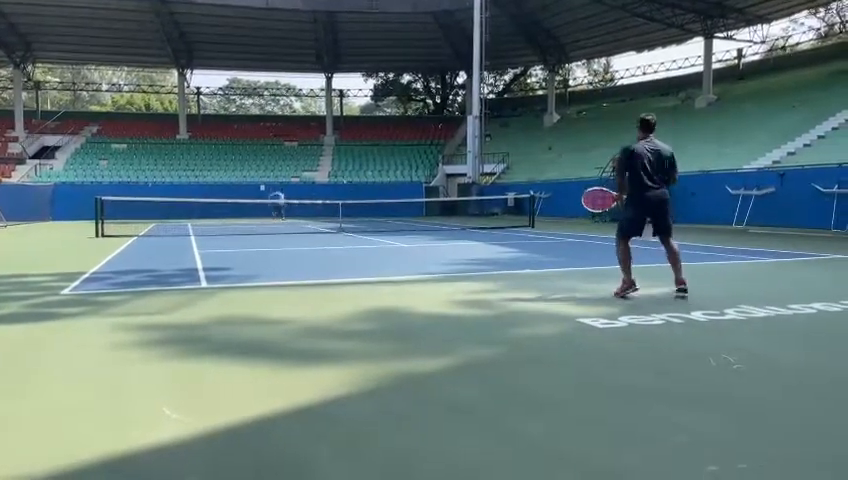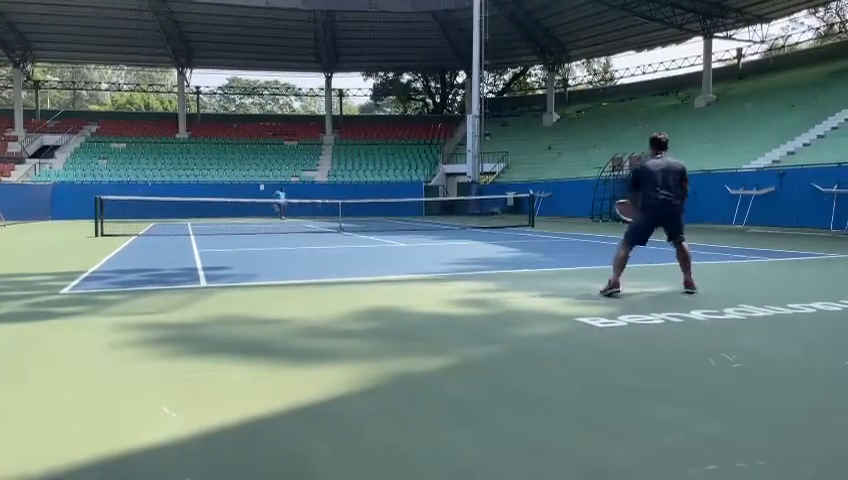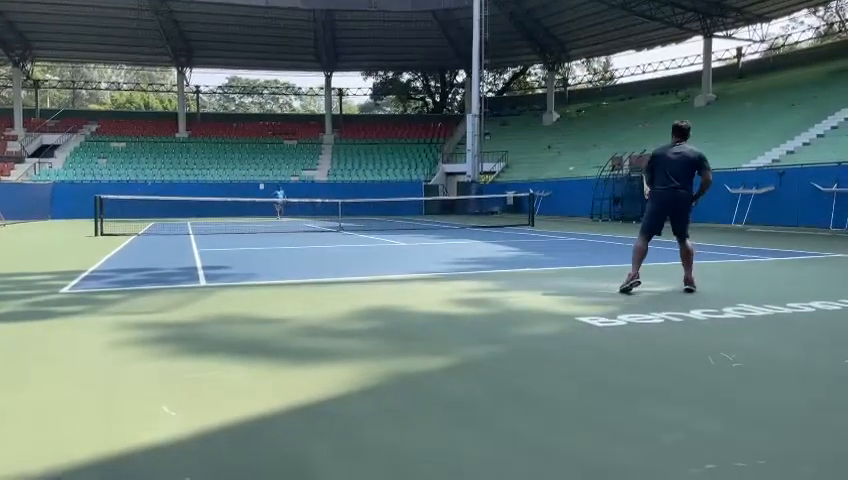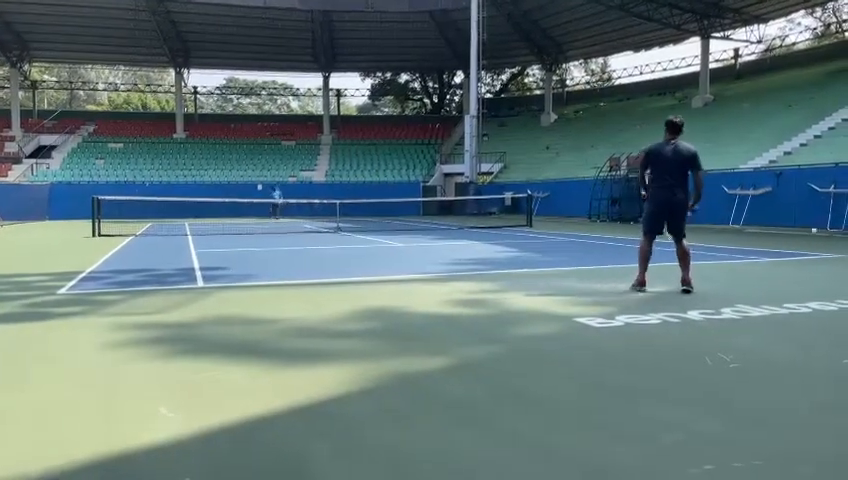
dt=0.3s
person 1, frame 1
left shoulder: (629, 150)
right shoulder: (667, 150)
left elbow: (620, 177)
right elbow: (673, 178)
left wrist: (622, 193)
left hip: (637, 200)
right hip: (661, 198)
left knee: (622, 239)
right knee: (667, 240)
left ankle: (627, 282)
right ankle: (680, 280)
person 1, frame 2
left shoulder: (641, 167)
right shoulder: (679, 166)
left elbow: (633, 195)
right elbow: (685, 192)
left wrist: (638, 209)
left hip: (649, 209)
right hip: (673, 209)
left knee: (625, 246)
right knee: (679, 242)
left ankle: (614, 282)
right ankle: (689, 281)
person 1, frame 3
left shoulder: (658, 152)
right shoulder: (697, 154)
left elbow: (647, 177)
right elbow: (708, 179)
right wrist: (695, 197)
left hip: (658, 198)
right hip: (682, 199)
left knee: (643, 237)
right knee: (683, 239)
left ankle: (634, 275)
right ankle: (689, 279)
person 1, frame 4
left shoulder: (652, 150)
right shoulder: (690, 151)
left elbow: (641, 174)
right elbow: (698, 179)
left wrist: (647, 190)
right wrist: (695, 201)
left hip: (655, 198)
right hip: (679, 200)
left knee: (647, 238)
right knee: (680, 240)
left ankle: (641, 279)
right ankle: (686, 280)
